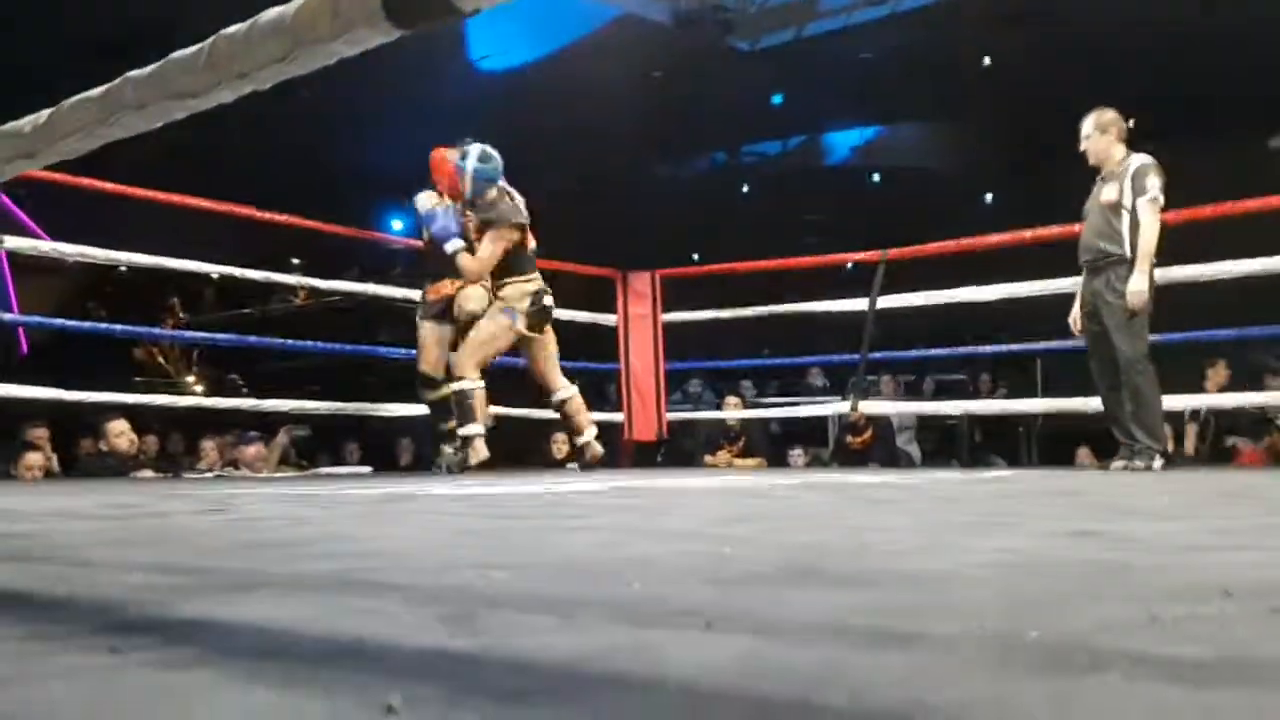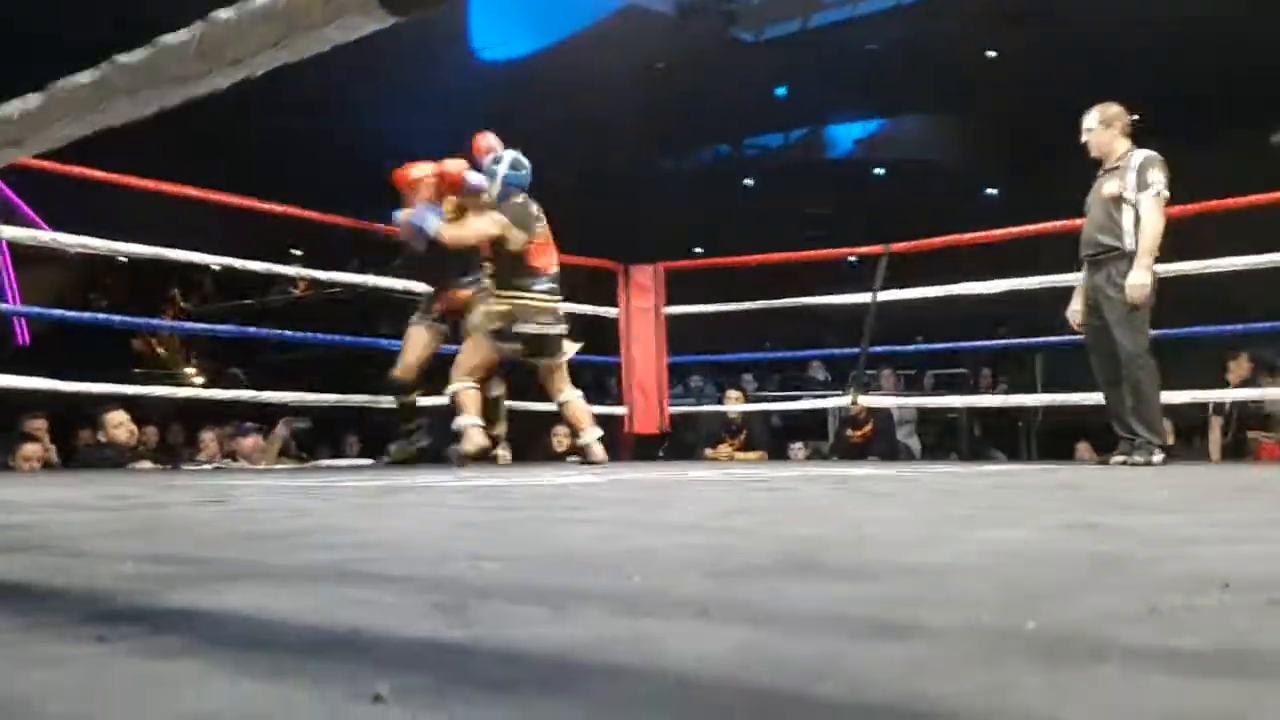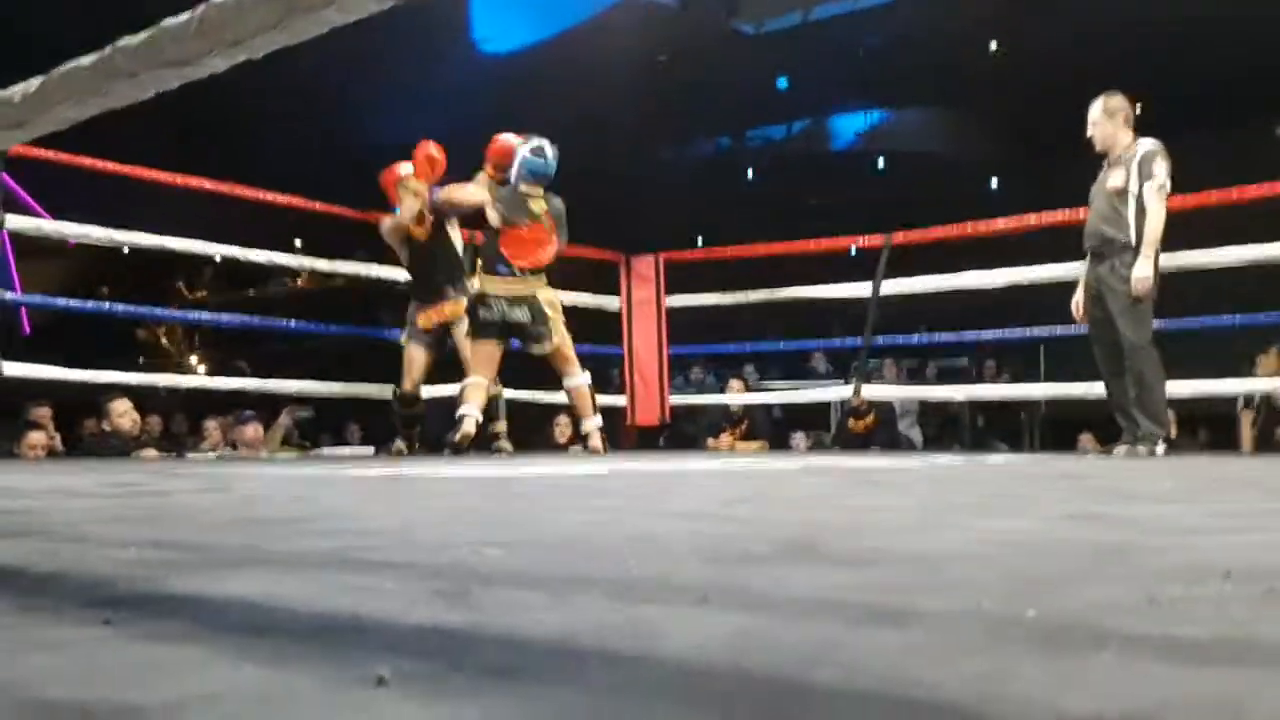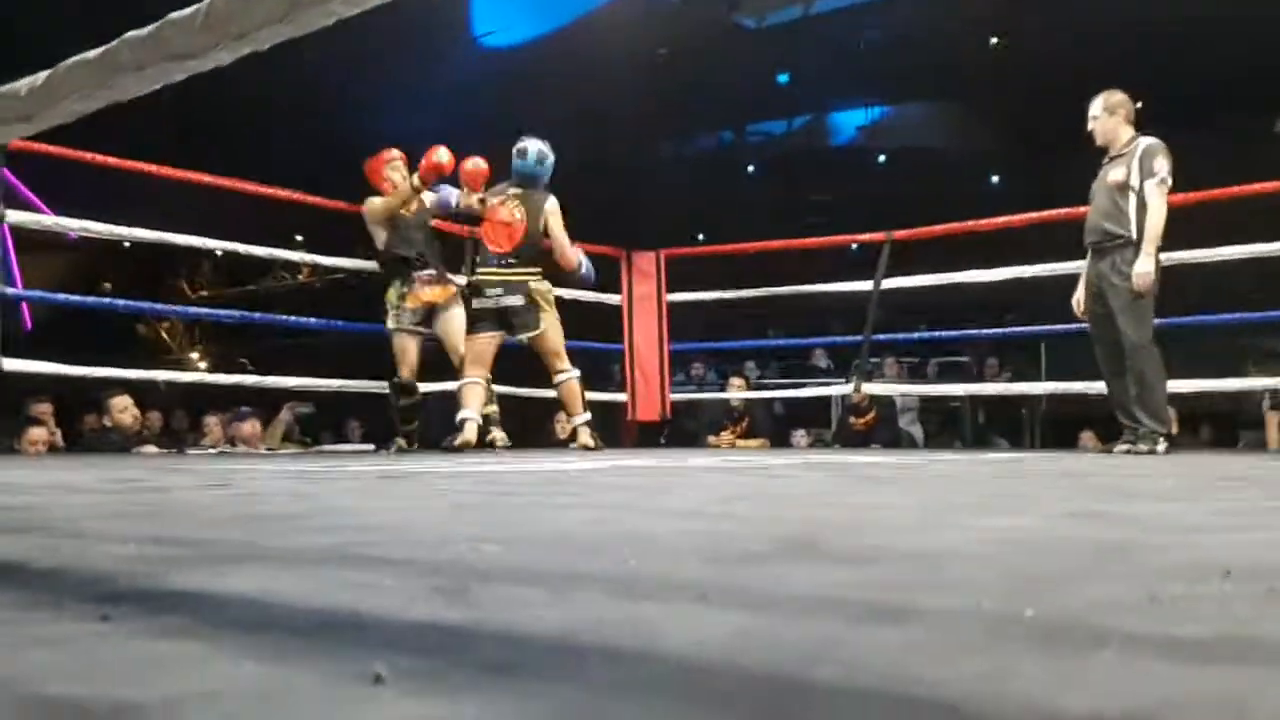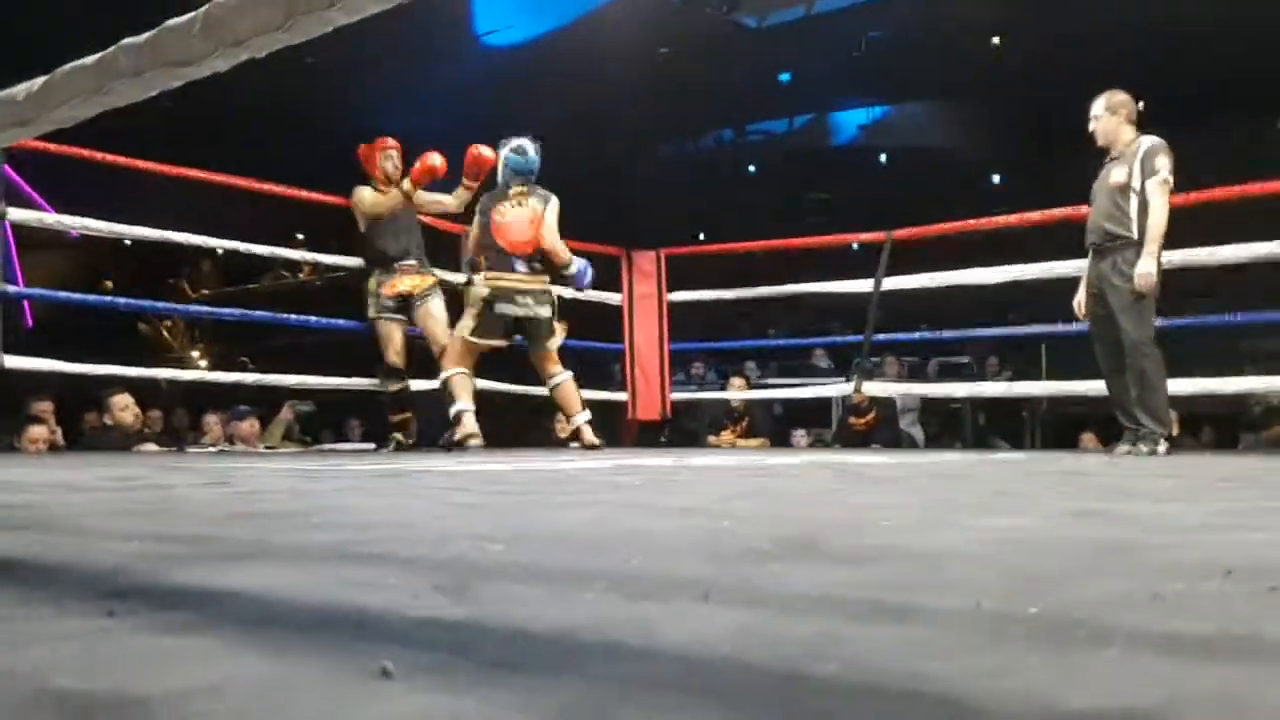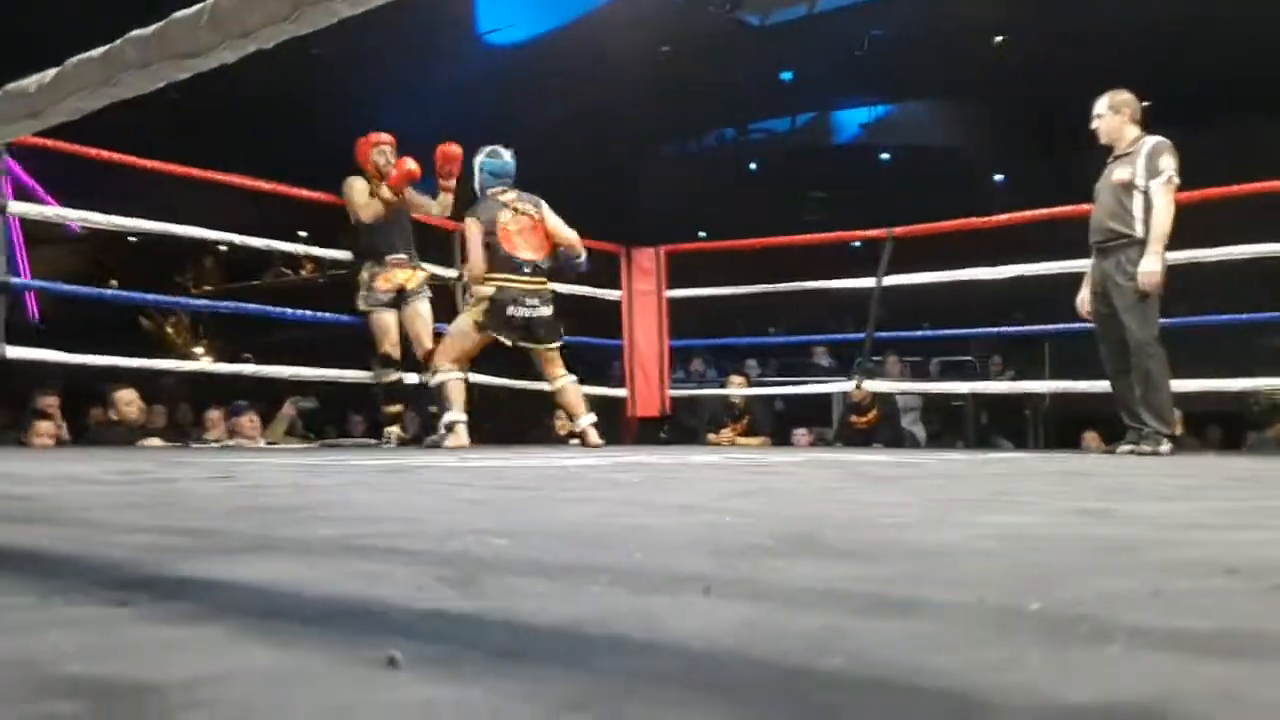
dt=0.1s
person 1, frame 1
left shoulder: (1140, 167)
right shoulder: (1101, 182)
left elbow: (1149, 220)
left wrist: (1140, 274)
right wrist: (1079, 298)
left hip: (1122, 277)
right hip: (1094, 281)
left knee: (1132, 359)
right knee: (1105, 367)
left ankle: (1150, 448)
right ankle: (1128, 446)
person 1, frame 2
left shoulder: (1144, 162)
right shoulder: (1103, 176)
left elbow: (1153, 215)
left wrist: (1141, 268)
right wrist: (1079, 291)
left hip: (1123, 271)
right hip: (1096, 275)
left knee: (1133, 354)
right knee: (1105, 361)
left ankle: (1150, 443)
right ankle: (1127, 441)
person 1, frame 3
left shoulder: (1147, 153)
right shoulder: (1106, 169)
left elbow: (1156, 207)
left wrist: (1145, 260)
right wrist: (1083, 283)
left hip: (1127, 263)
right hip: (1099, 268)
left knee: (1137, 345)
right knee: (1108, 354)
left ankle: (1153, 434)
right ankle: (1131, 431)
person 1, frame 4
left shoulder: (1148, 150)
right shoulder: (1107, 165)
left elbow: (1157, 203)
left wrist: (1146, 256)
right wrist: (1084, 279)
left hip: (1128, 259)
right hip: (1100, 264)
left knee: (1138, 343)
right knee: (1108, 351)
left ankle: (1154, 432)
right ankle: (1131, 430)
person 1, frame 5
left shoulder: (1150, 149)
right shoulder: (1109, 165)
left elbow: (1159, 203)
left wrist: (1149, 256)
right wrist: (1085, 281)
left hip: (1129, 259)
right hip: (1100, 264)
left knee: (1138, 343)
right knee: (1109, 351)
left ankle: (1154, 433)
right ankle: (1132, 430)
person 1, frame 6
left shoulder: (1154, 148)
right shoulder: (1112, 165)
left elbow: (1163, 202)
left wrist: (1153, 254)
right wrist: (1088, 279)
left hip: (1133, 258)
right hip: (1104, 263)
left knee: (1143, 342)
right knee: (1113, 350)
left ankle: (1158, 432)
right ankle: (1135, 430)
person 2, frame 1
left shoulder: (501, 221)
right shoulder: (500, 191)
left elbow: (474, 272)
left wrist: (450, 241)
left hip: (518, 298)
right hip: (529, 294)
left knee: (465, 365)
right knee: (552, 377)
left ankle: (476, 445)
right ankle: (590, 443)
person 2, frame 2
left shoulder: (502, 217)
right shoulder: (530, 208)
left elbow: (454, 236)
left wrist: (427, 220)
left hip: (514, 311)
right hip: (547, 312)
left knee: (463, 373)
right knee: (561, 385)
left ankle: (472, 433)
right ankle: (593, 445)
person 2, frame 3
left shoulder: (497, 197)
right shoulder: (557, 208)
left hip: (492, 298)
right hip: (532, 300)
left knee: (479, 372)
right knee: (569, 367)
left ankle: (468, 422)
right ankle: (593, 434)
person 2, frame 4
left shoulder: (491, 196)
right shoulder: (547, 202)
right elbow: (566, 258)
right wrist: (583, 265)
left hip: (485, 289)
right hip: (522, 289)
left knee: (474, 370)
right knee: (559, 363)
left ankle: (468, 426)
right ankle: (583, 431)
person 2, frame 5
left shoulder: (487, 202)
right shoulder: (548, 200)
left elbow: (469, 254)
right elbow: (551, 246)
right wrist: (574, 267)
left hip: (495, 293)
right hip: (536, 295)
left knee: (455, 361)
right knee: (551, 368)
left ankle: (466, 422)
right ankle: (585, 430)
person 2, frame 6
left shoulder: (476, 214)
right shoulder: (536, 204)
left elbow: (476, 269)
right elbow: (570, 239)
left wrist: (469, 284)
right wrist: (578, 258)
left hip: (498, 296)
right hip: (537, 296)
left knee: (446, 360)
right knee: (555, 369)
left ankle: (456, 429)
right ankle: (589, 430)
person 3, frame 1
right shoulder: (427, 198)
right elbow: (429, 210)
left hip: (472, 287)
right hip: (437, 291)
right knee: (429, 369)
right ankle: (448, 442)
person 3, frame 2
left shoulder: (460, 201)
right shoulder: (407, 219)
right elbow: (416, 229)
left hip: (474, 291)
right hip: (440, 299)
right knee: (403, 373)
right ankle: (412, 434)
person 3, frame 3
left shoulder: (444, 205)
right shoulder: (390, 224)
right elbow: (403, 224)
right wrist: (421, 181)
left hip: (461, 301)
right hip: (424, 311)
right knee: (409, 387)
left ankle: (499, 433)
right ankle: (407, 438)
person 3, frame 4
left shoulder: (427, 199)
right shoulder: (373, 206)
left elbow: (461, 202)
right elbow: (393, 205)
right wrist: (421, 179)
left hip: (442, 289)
right hip: (406, 296)
left knee: (465, 356)
right knee: (406, 373)
left ankle: (493, 427)
right ankle: (407, 436)
person 3, frame 5
left shoulder: (414, 193)
right shoulder: (363, 194)
left elbow: (453, 204)
right elbow: (384, 207)
left wrist: (472, 179)
right wrist: (412, 181)
left hip: (422, 279)
right hip: (387, 284)
left knee: (444, 344)
right knee: (394, 359)
right ankle: (399, 432)
person 3, frame 6
left shoulder: (403, 191)
right shoulder: (356, 184)
left elbow: (440, 210)
right elbow: (367, 214)
left wrist: (447, 180)
right wrist: (392, 188)
left hip: (411, 273)
right hip: (377, 276)
left knee: (427, 348)
right knee: (388, 351)
right ankle: (392, 426)
